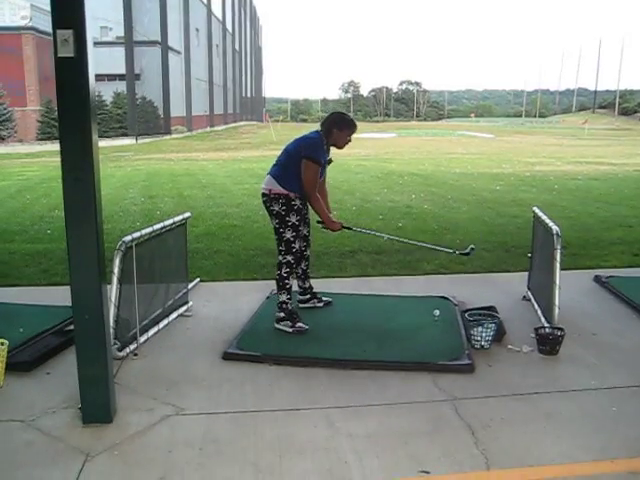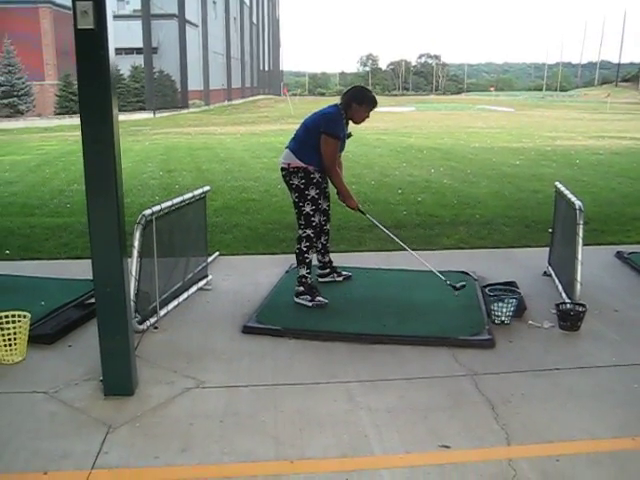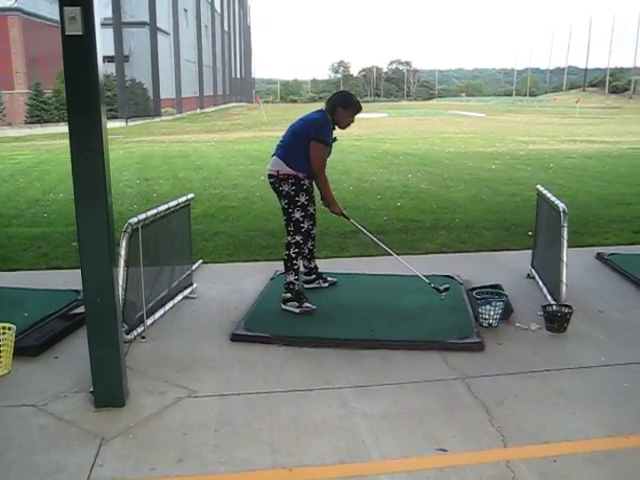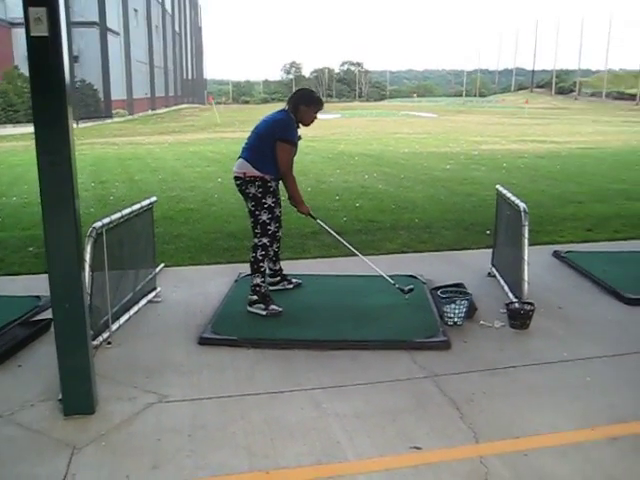
dt=0.7s
person 1, frame 1
left shoulder: (321, 145)
right shoulder: (314, 146)
left elbow: (319, 186)
right elbow: (311, 191)
left wrist: (328, 213)
right wrist: (328, 220)
left hip: (293, 196)
right hip: (279, 196)
left knee: (302, 246)
right knee: (289, 251)
left ankle: (306, 295)
right ankle: (283, 313)
person 1, frame 2
left shoulder: (338, 117)
right shoulder: (333, 120)
left elbow: (336, 160)
right elbow: (330, 166)
left wrist: (341, 190)
right wrist: (347, 196)
left hip: (312, 169)
right hip: (298, 170)
left knee: (322, 219)
right knee: (309, 225)
left ankle: (326, 269)
right ankle: (303, 287)
person 1, frame 3
left shoulder: (321, 121)
right shoulder: (321, 125)
left elbow: (315, 168)
right elbow: (318, 171)
left wrist: (326, 197)
right wrist: (332, 202)
left hip: (296, 175)
right hip: (286, 176)
left knee: (308, 225)
right knee: (297, 231)
left ankle: (311, 275)
right ankle: (290, 294)
person 1, frame 4
left shoulder: (283, 120)
right shoulder: (286, 125)
left elbow: (280, 168)
right elbow: (286, 171)
left wrist: (293, 196)
right wrist: (299, 202)
left hip: (260, 177)
right hip: (253, 178)
left knee: (274, 228)
right knee: (264, 233)
left ankle: (275, 276)
right ankle: (257, 295)
